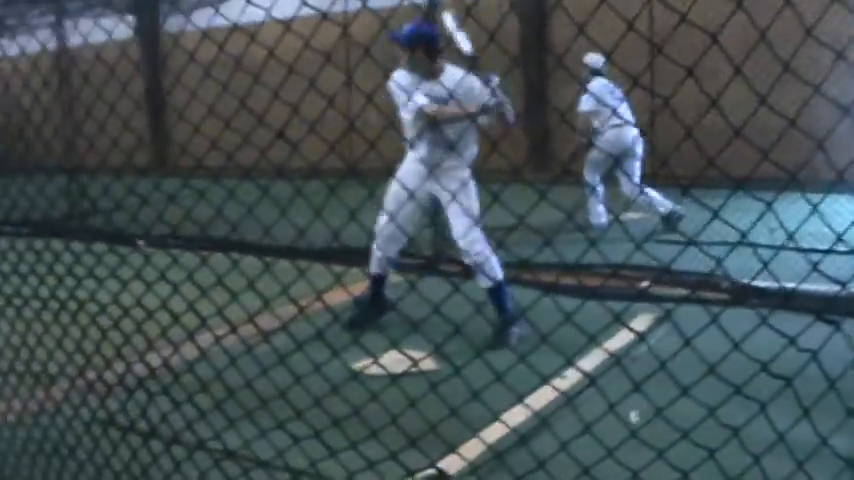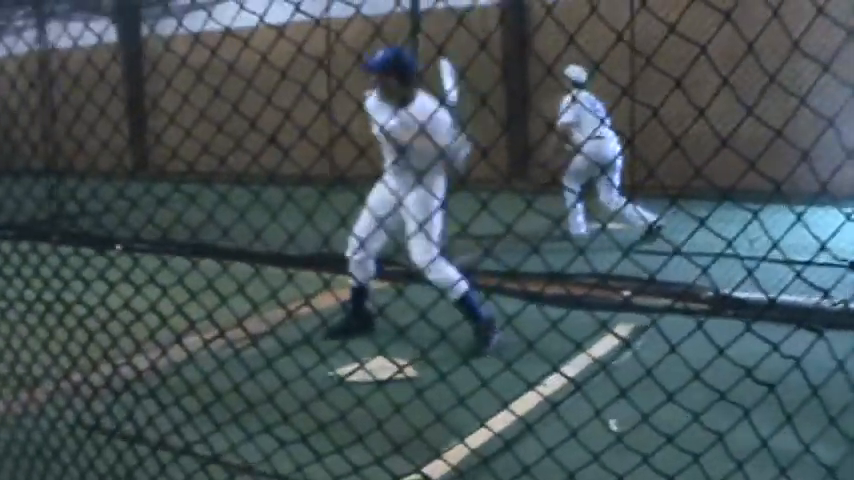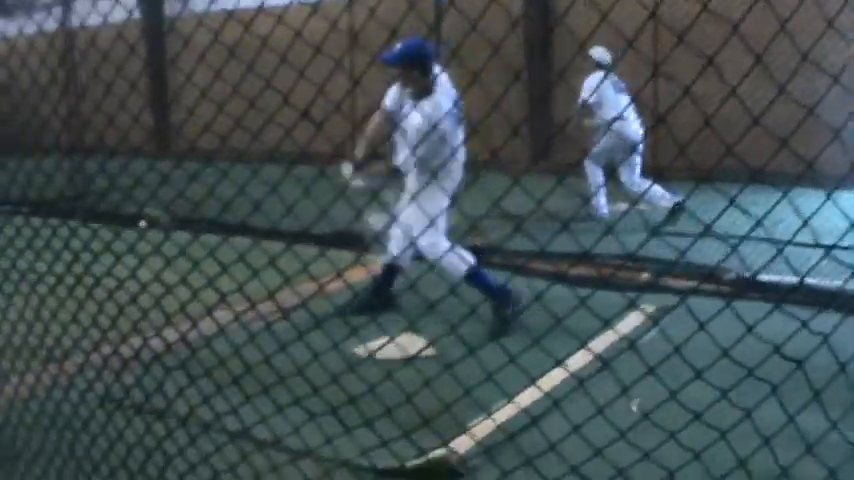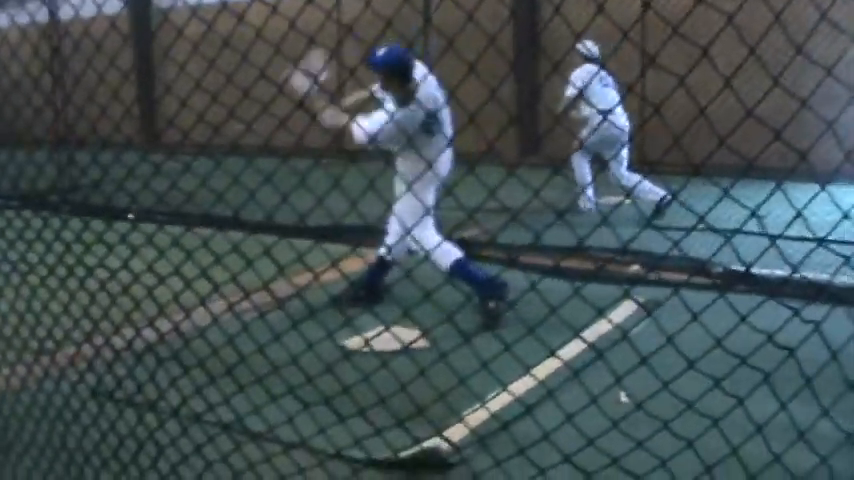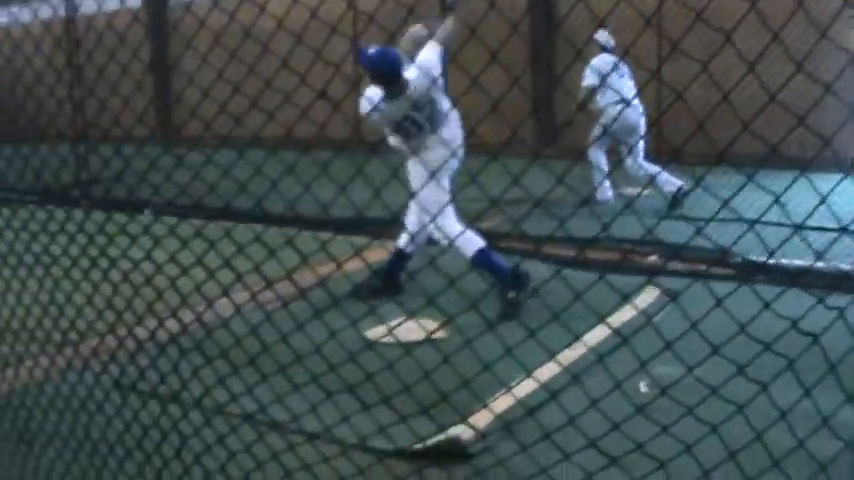
dt=0.1s
person 1, frame 1
left shoulder: (465, 81)
right shoulder: (399, 80)
left elbow: (508, 116)
right elbow: (430, 113)
left wrist: (495, 98)
right wrist: (474, 111)
left hip: (454, 171)
right hip: (416, 166)
left knee: (471, 243)
right knee: (386, 232)
left ankle: (508, 315)
right ankle: (374, 299)
person 1, frame 2
left shoulder: (431, 112)
right shoulder: (374, 99)
left elbow: (458, 159)
right elbow: (399, 136)
right wrist: (433, 147)
left hip: (422, 190)
right hip: (393, 183)
left knee: (426, 259)
right knee: (359, 246)
left ankle: (482, 321)
right ankle: (358, 313)
person 1, frame 3
left shoulder: (431, 114)
left elbow: (415, 162)
right elbow: (383, 115)
right wrist: (362, 151)
left hip: (437, 174)
right hip: (420, 167)
left knee: (429, 241)
right knee: (405, 228)
left ankle: (502, 297)
right ankle: (381, 291)
person 1, frame 4
left shoulder: (394, 119)
right shoulder: (417, 71)
left elbow: (358, 132)
left wrist: (321, 108)
left hip: (420, 168)
right hip: (434, 154)
left knee: (418, 232)
right knee: (402, 221)
left ankle: (487, 287)
right ankle: (371, 283)
person 1, frame 5
left shoulder: (371, 106)
right shoulder: (422, 73)
right elbow: (438, 40)
right wrist: (449, 23)
left hip: (427, 157)
right hip: (448, 141)
left knee: (439, 222)
right knee: (423, 210)
left ankle: (509, 278)
right ankle: (390, 274)
person 2, frame 1
left shoulder: (591, 86)
right shoulder: (612, 86)
left elbow: (585, 116)
left hip: (614, 135)
right hip: (634, 137)
left knee: (591, 172)
right knee: (632, 186)
left ankle: (598, 218)
right ankle: (670, 211)
person 2, frame 2
left shoulder: (572, 98)
right shoulder: (594, 100)
left elbow: (563, 128)
left wrist: (567, 143)
right wrist: (571, 143)
left hip: (594, 148)
right hip: (613, 148)
left knee: (571, 183)
right knee: (610, 198)
left ankle: (577, 228)
right ankle: (649, 222)
person 2, frame 3
left shoulder: (593, 79)
right shoulder: (616, 80)
left elbow: (584, 107)
right wrist: (594, 121)
left hip: (617, 129)
right hip: (635, 130)
left knee: (592, 164)
right knee: (632, 180)
left ankle: (600, 209)
right ankle: (673, 203)
person 2, frame 4
left shoulder: (581, 72)
right shoulder: (605, 74)
left elbow: (569, 100)
left wrist: (561, 111)
right wrist: (578, 113)
left hip: (601, 122)
right hip: (621, 123)
left knee: (579, 157)
right knee: (619, 172)
left ankle: (586, 202)
right ankle: (660, 196)
person 2, frame 5
left shoulder: (597, 62)
right shoulder: (621, 64)
left elbow: (587, 92)
left wrist: (582, 103)
left hip: (617, 112)
right hip: (637, 114)
left knee: (596, 148)
right knee: (635, 163)
left ankle: (603, 193)
right ankle: (676, 187)
